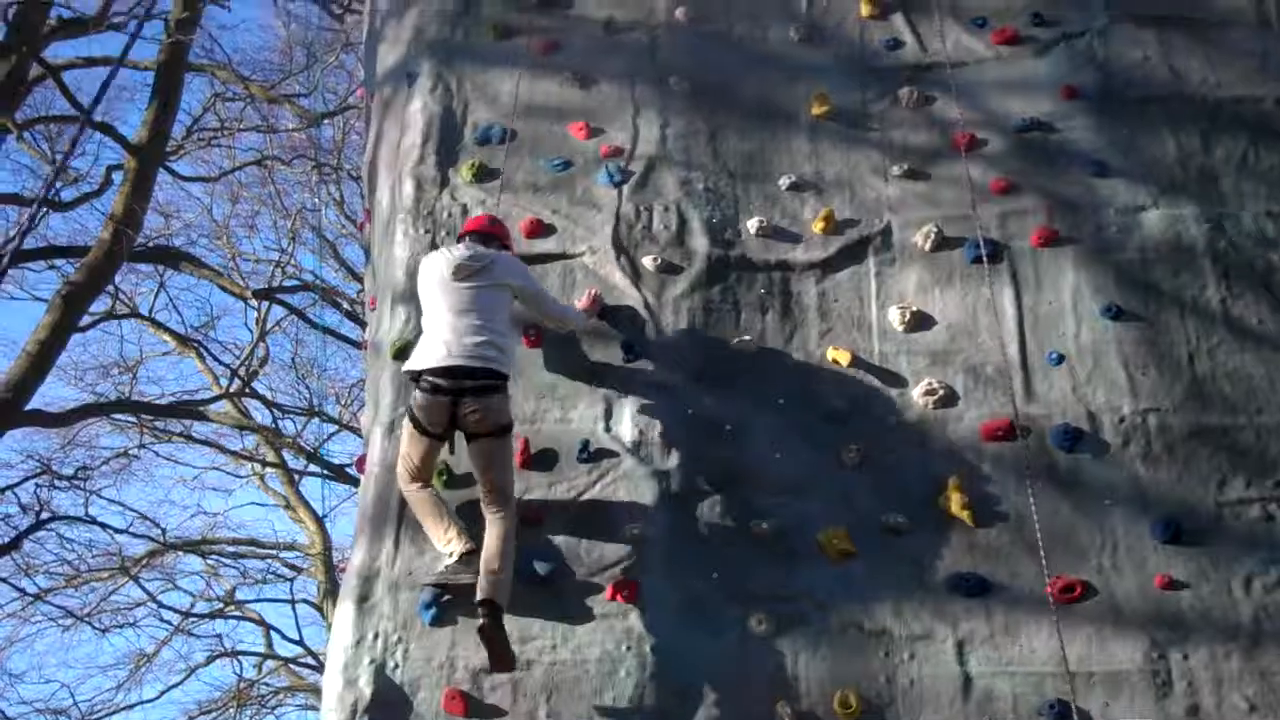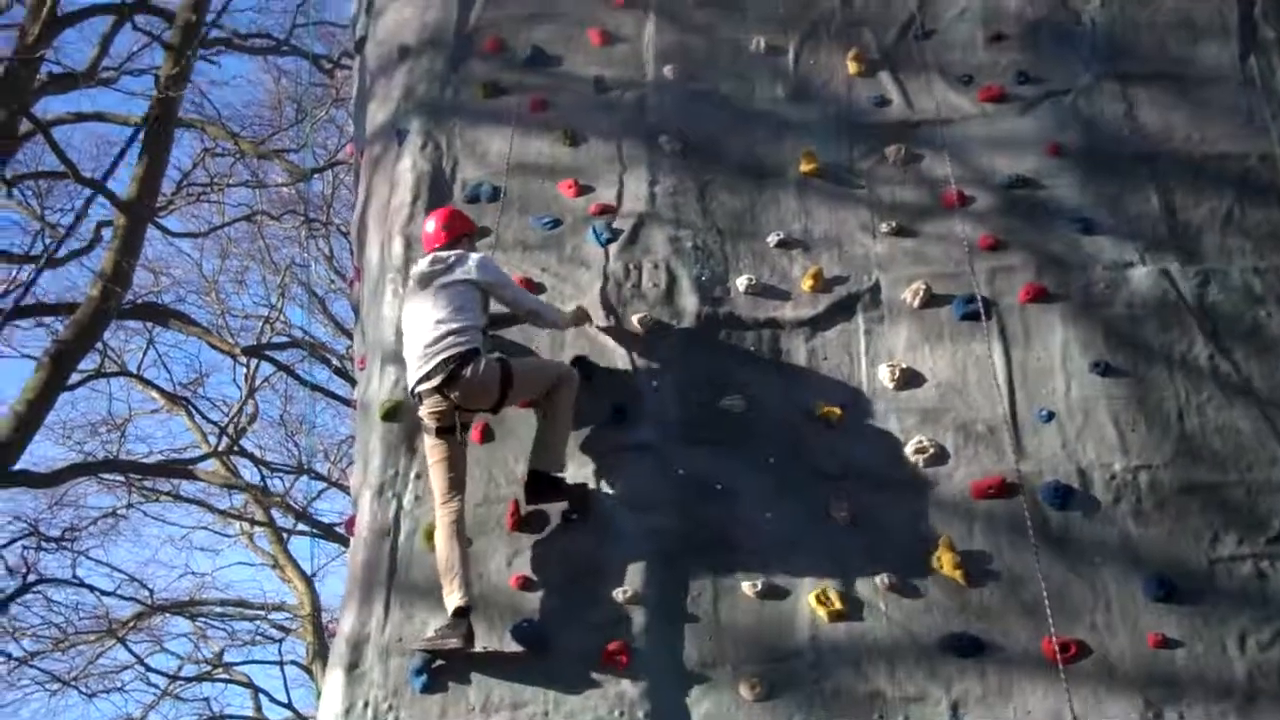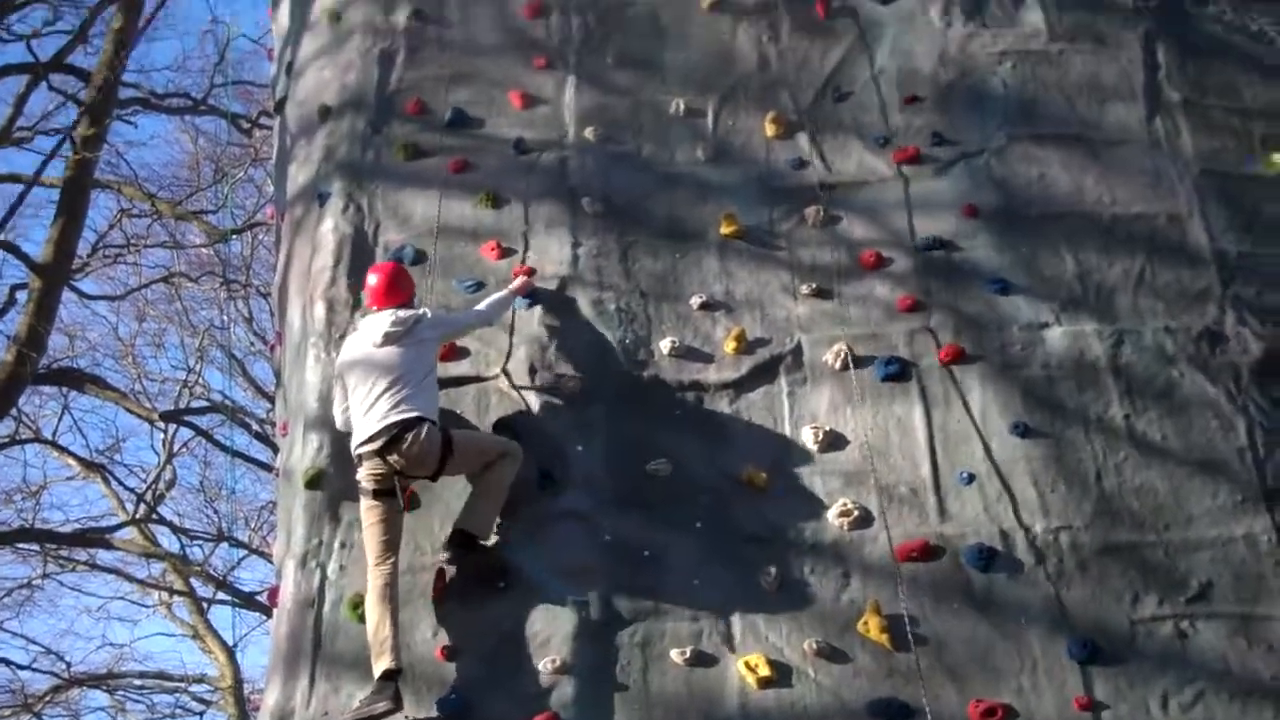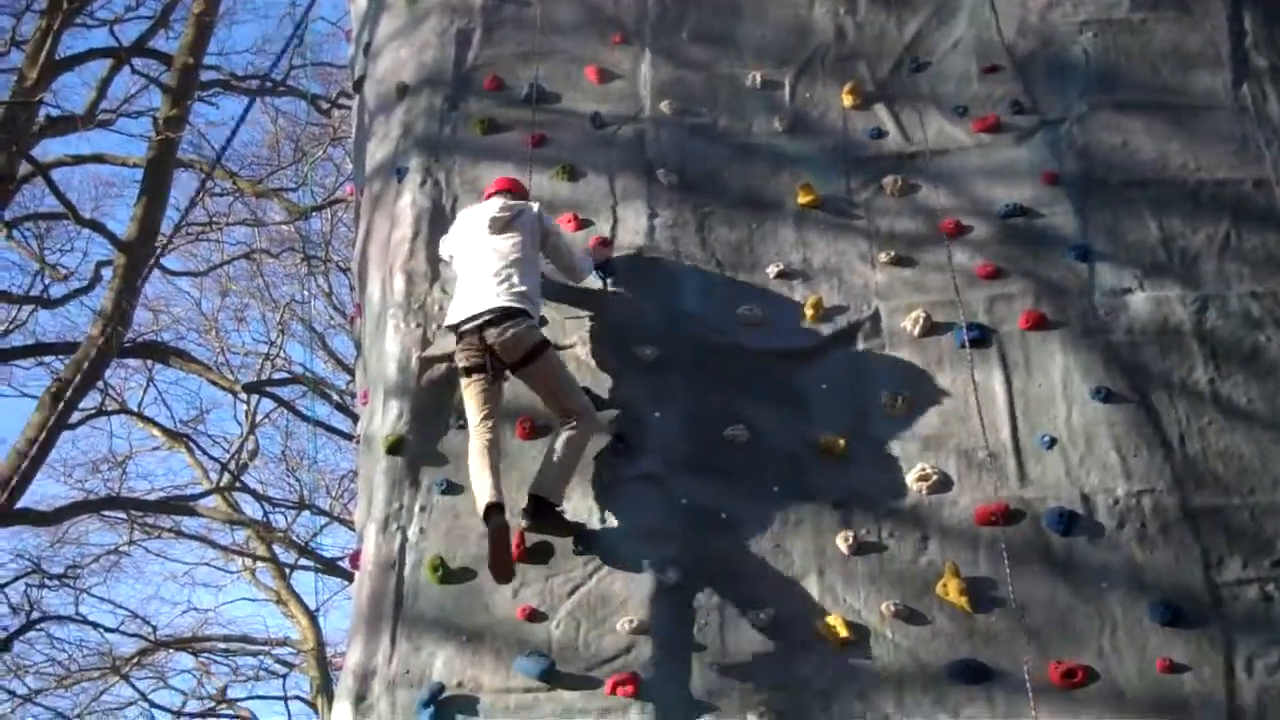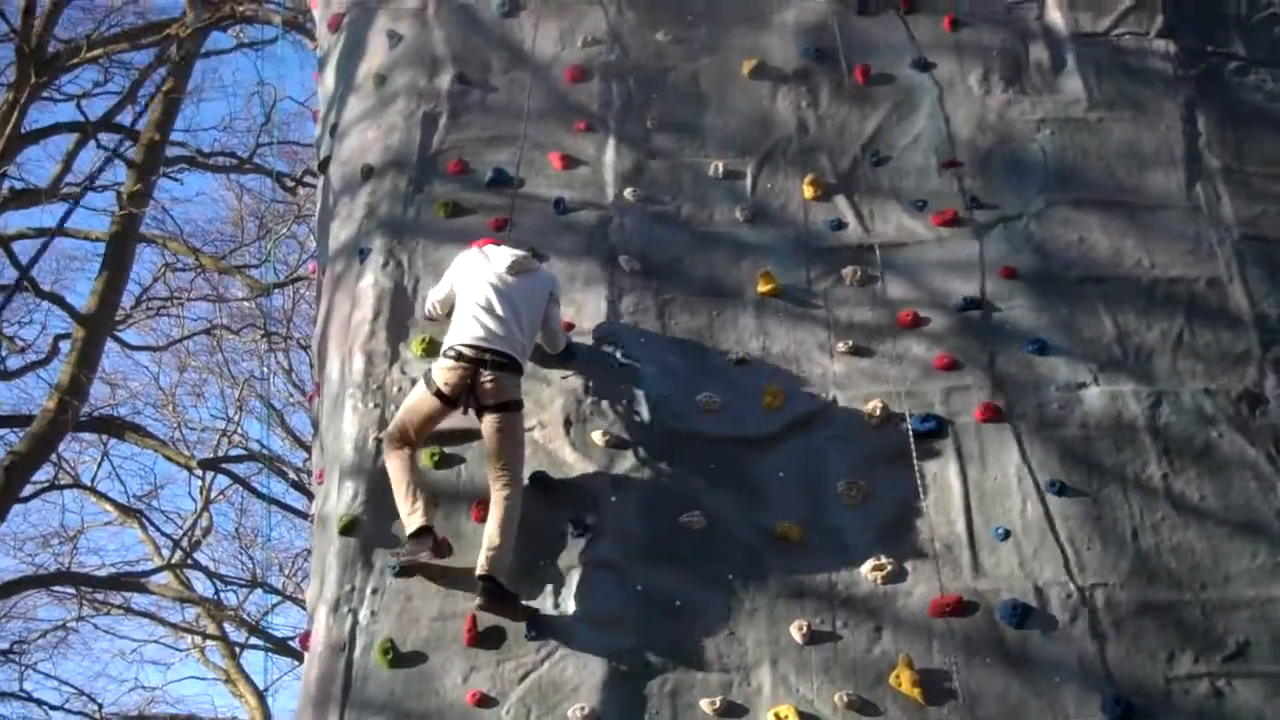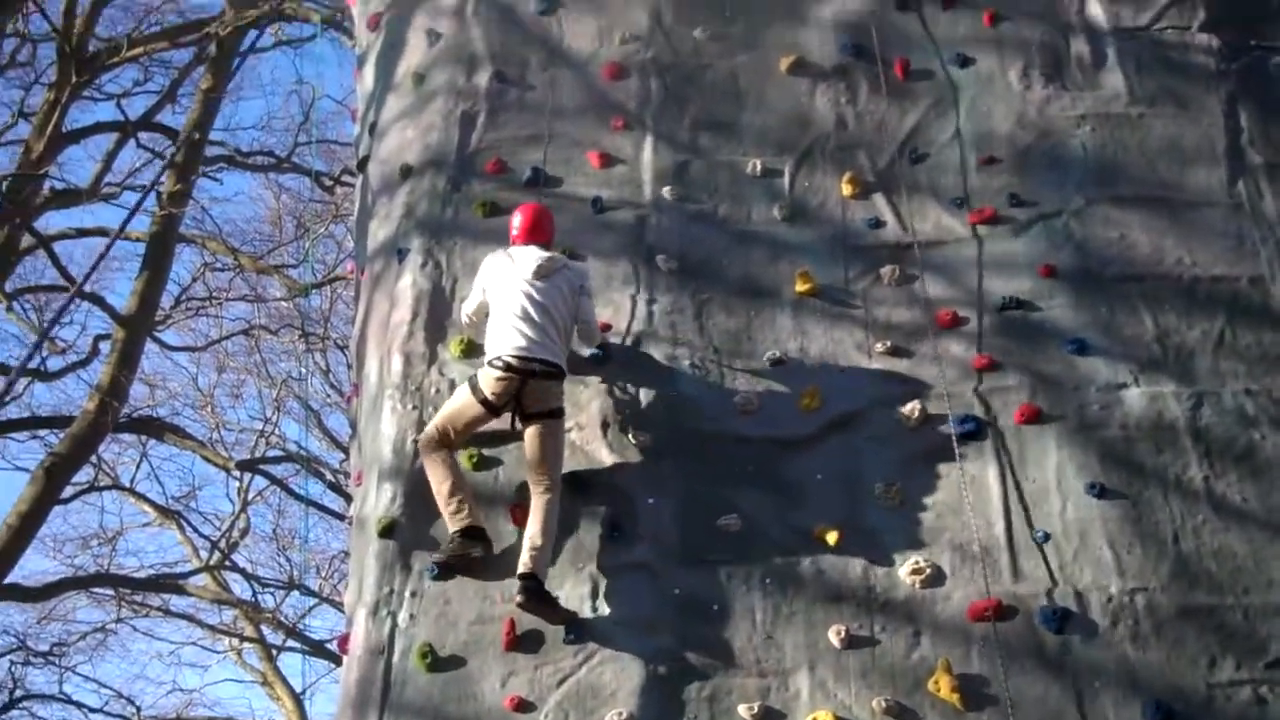
dt=0.7s
person 1, frame 1
left shoulder: (430, 264)
right shoulder: (508, 267)
right elbow: (557, 319)
right wrist: (582, 315)
left hip: (431, 387)
right hip: (485, 391)
left knee: (412, 478)
right knee: (498, 508)
left ankle: (461, 554)
right ankle: (491, 607)
person 1, frame 2
left shoulder: (414, 287)
right shoulder: (474, 264)
right elbow: (530, 309)
right wrist: (569, 320)
left hip: (429, 397)
right hip: (469, 373)
left knee: (448, 506)
right knee: (563, 375)
left ankle: (459, 616)
right ankle: (543, 476)
person 1, frame 3
left shoulder: (349, 347)
right shoulder: (424, 324)
left elbow: (342, 420)
right elbow: (482, 315)
right wrist: (514, 290)
left hip: (370, 460)
right hip: (416, 440)
left knee: (381, 570)
right knee: (507, 452)
left ankle: (386, 680)
right ankle: (465, 539)
person 1, frame 4
left shoulder: (465, 218)
right shoulder: (532, 215)
left elbow: (445, 252)
right elbow: (577, 272)
right wrist: (592, 257)
left hip: (467, 333)
right hip: (514, 325)
left knee: (482, 431)
right knee: (579, 416)
left ankle: (494, 513)
right ankle: (541, 506)
person 1, frame 5
left shoulder: (469, 259)
right shoulder: (544, 278)
left elbow: (433, 307)
right elbow: (556, 345)
right wrist: (565, 339)
left hip: (456, 362)
right hip: (503, 373)
left knee: (396, 442)
right knee: (506, 483)
left ankle: (421, 533)
right ankle: (491, 580)
person 1, frame 6
left shoulder: (495, 262)
right shoulder: (574, 273)
left elbow: (469, 319)
right elbow: (590, 335)
right wrist: (599, 343)
left hip: (501, 371)
right hip: (547, 380)
left knee: (433, 443)
right knee: (545, 487)
left ankle: (468, 532)
right ankle: (531, 579)
